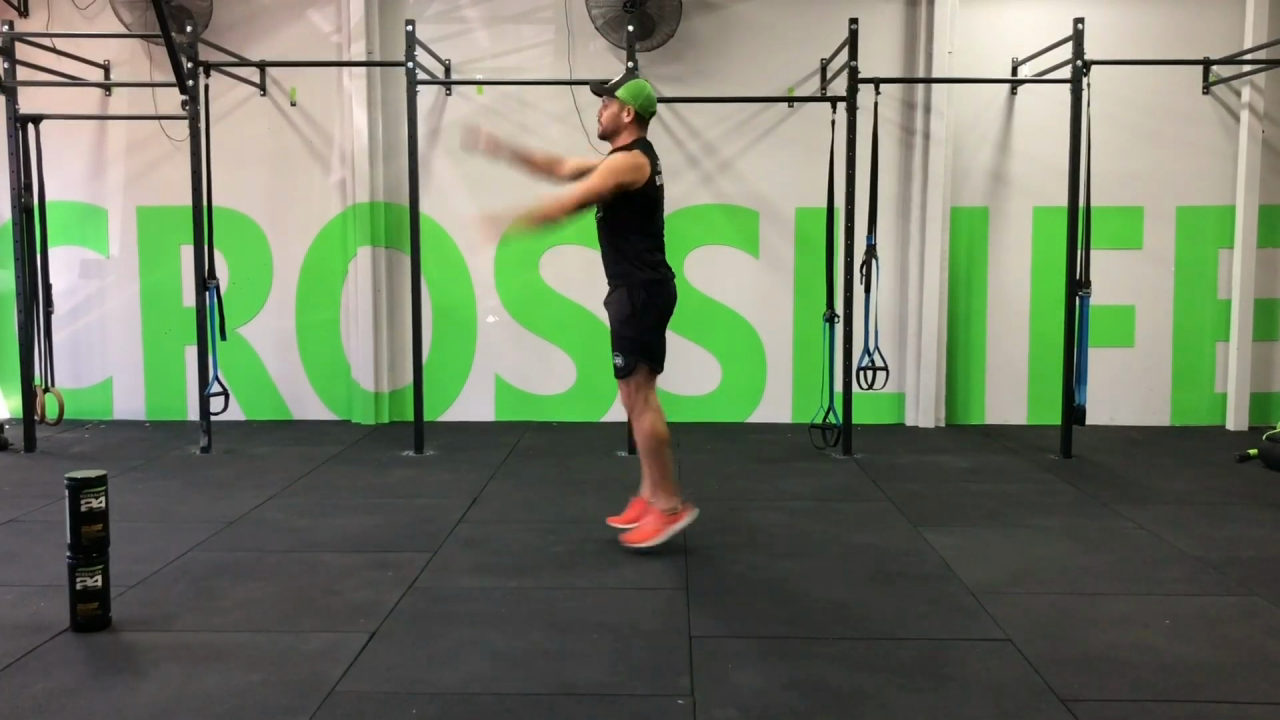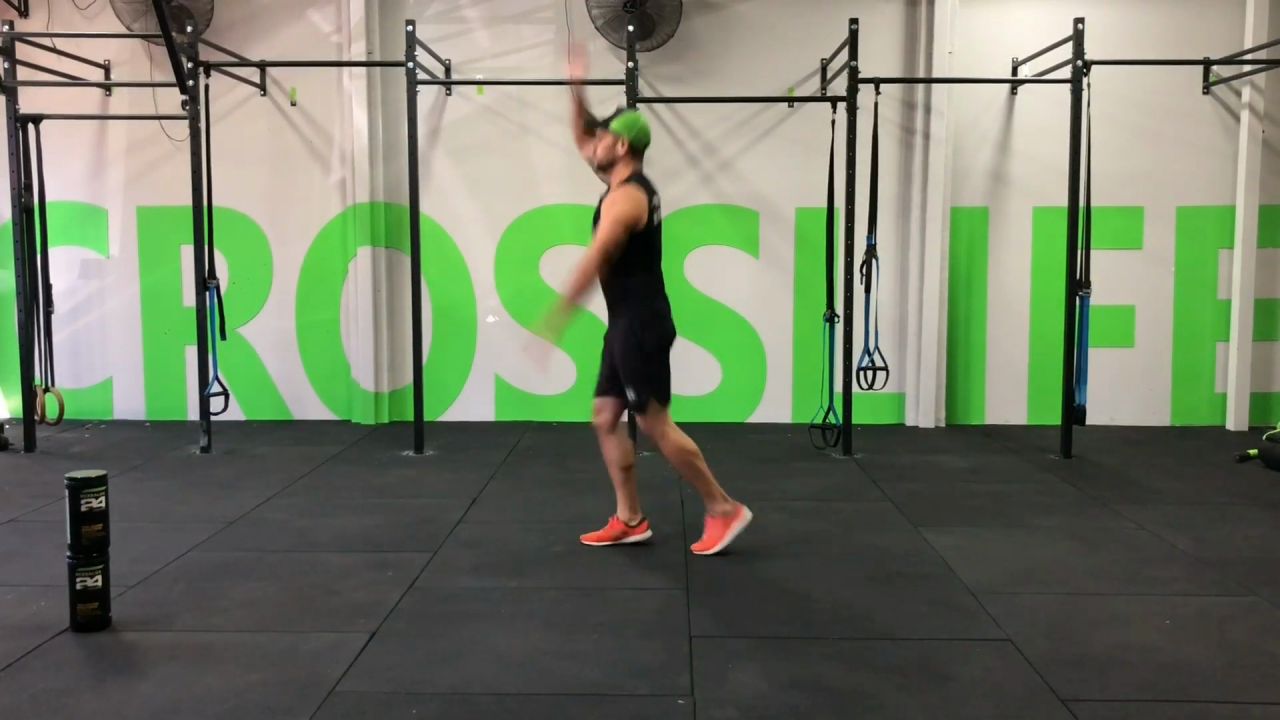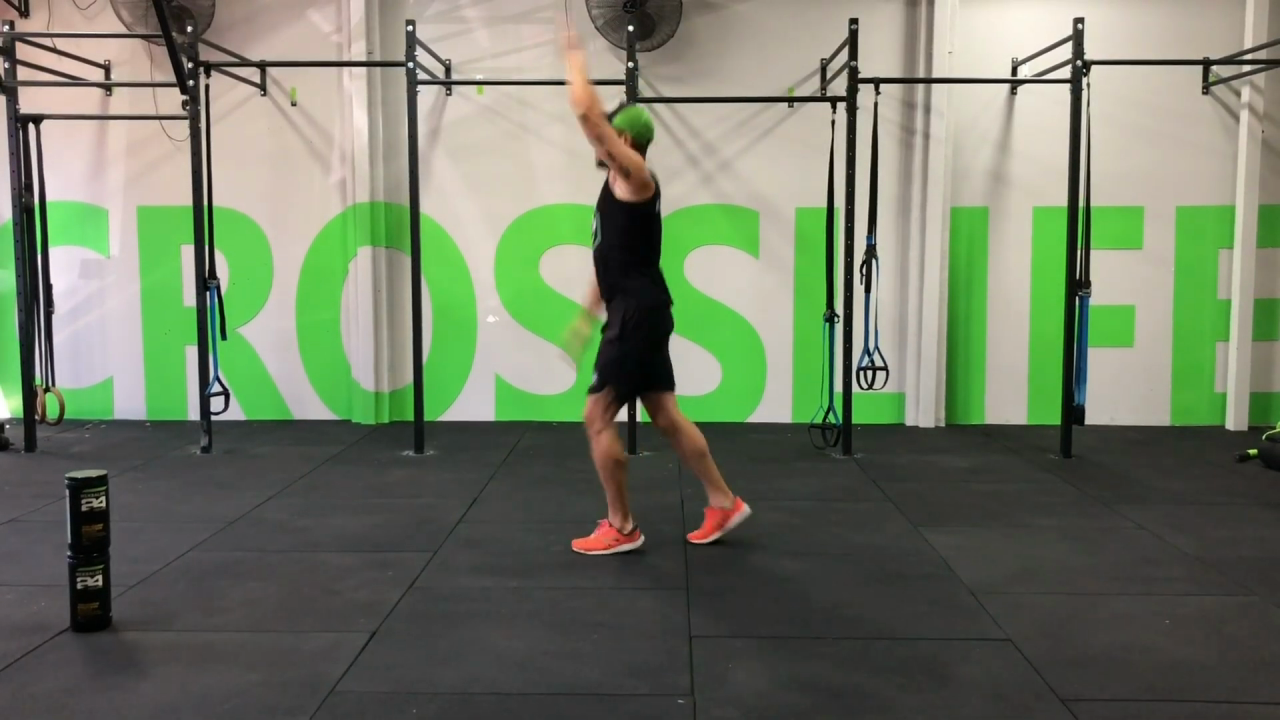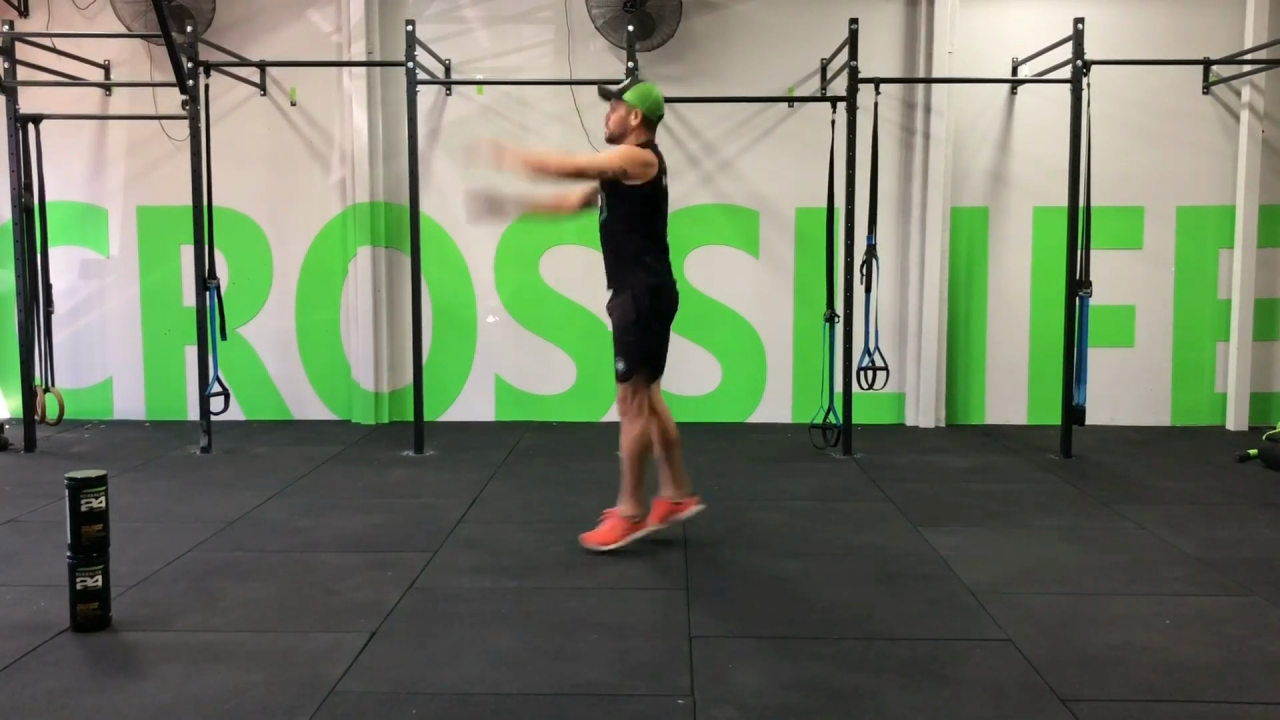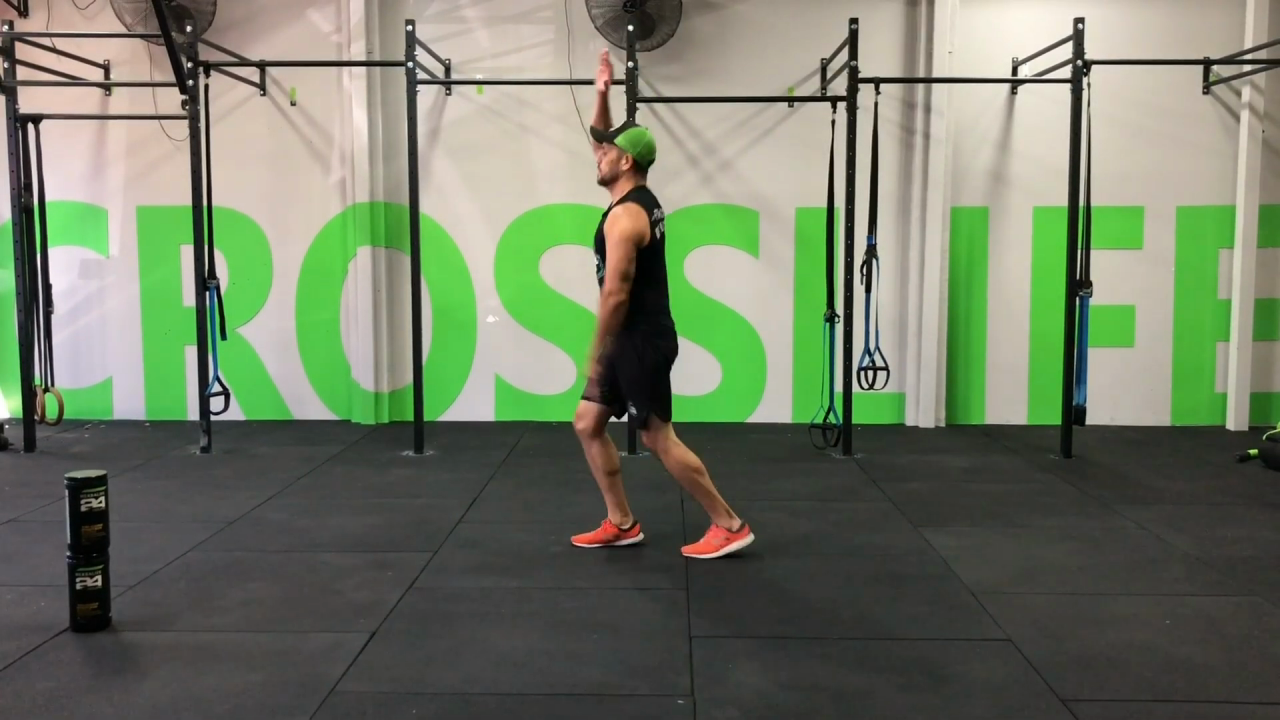
dt=0.3s
person 1, frame 1
left shoulder: (629, 161)
right shoulder: (627, 158)
left elbow: (572, 199)
right elbow: (556, 166)
left wrist: (512, 221)
right wrist: (497, 147)
left hip: (642, 294)
right hip: (634, 289)
left knee: (638, 398)
right knee: (639, 397)
left ankle: (667, 504)
right ankle: (653, 494)
person 1, frame 2
left shoulder: (625, 197)
right shoulder: (627, 182)
left elbow: (590, 267)
right elbow: (585, 139)
left wrist: (553, 322)
right wrist: (576, 88)
left hip: (641, 325)
right hip: (628, 323)
left knee: (657, 427)
right knee: (606, 420)
left ankle: (724, 510)
right ankle: (628, 518)
person 1, frame 3
left shoulder: (634, 175)
right shoulder: (619, 191)
left elbow: (588, 115)
right elbow: (607, 264)
left wrist: (574, 61)
right wrist: (583, 319)
left hip: (638, 319)
right hip: (634, 317)
left knee: (597, 418)
right knee: (666, 416)
left ankle: (621, 527)
right ankle: (725, 505)
person 1, frame 4
left shoulder: (638, 158)
right shoulder: (626, 172)
left elbow: (566, 165)
right elbow: (571, 203)
left wrist: (511, 156)
right wrist: (511, 206)
left hip: (644, 297)
right hip: (637, 295)
left knee: (633, 405)
right knee: (644, 400)
left ankle: (630, 512)
right ankle: (676, 494)
person 1, frame 5
left shoulder: (624, 216)
right shoulder: (638, 200)
left elbow: (614, 294)
right elbow: (602, 139)
left wrist: (596, 357)
right wrist: (602, 91)
left hip: (640, 344)
right hip: (633, 342)
left knee: (662, 443)
right knee: (587, 425)
left ankle: (728, 526)
right ankle: (621, 522)
